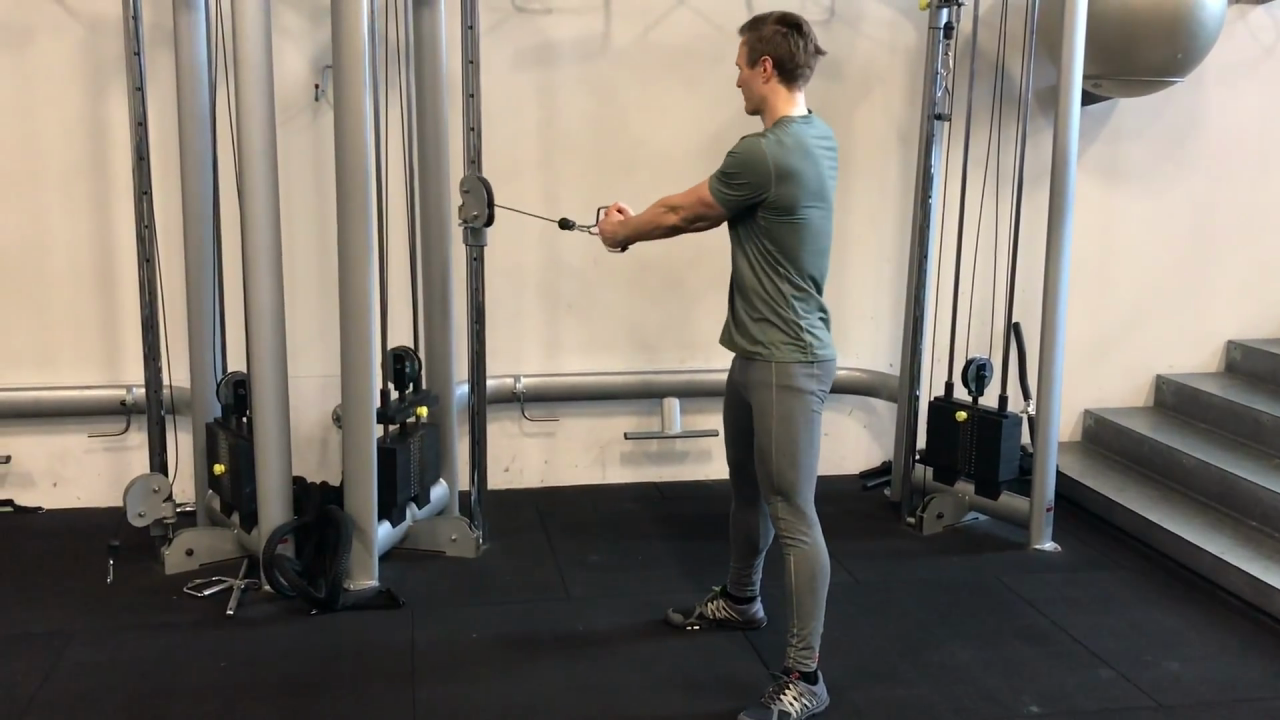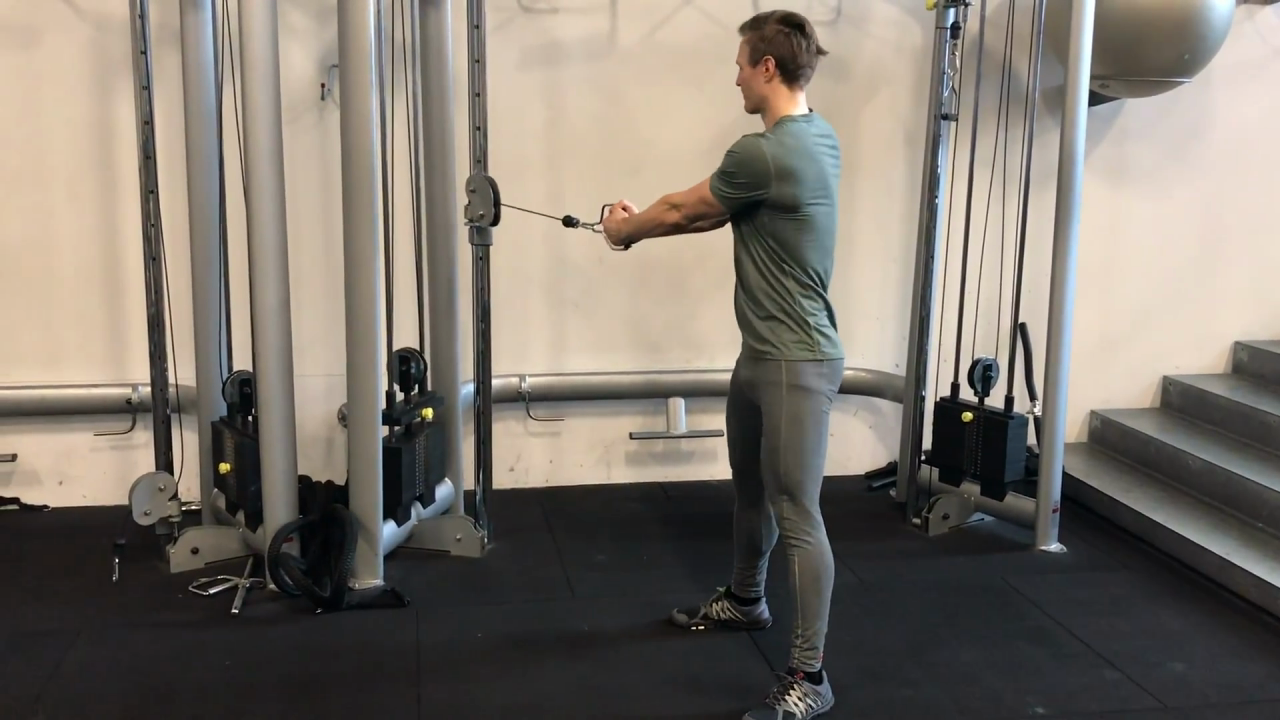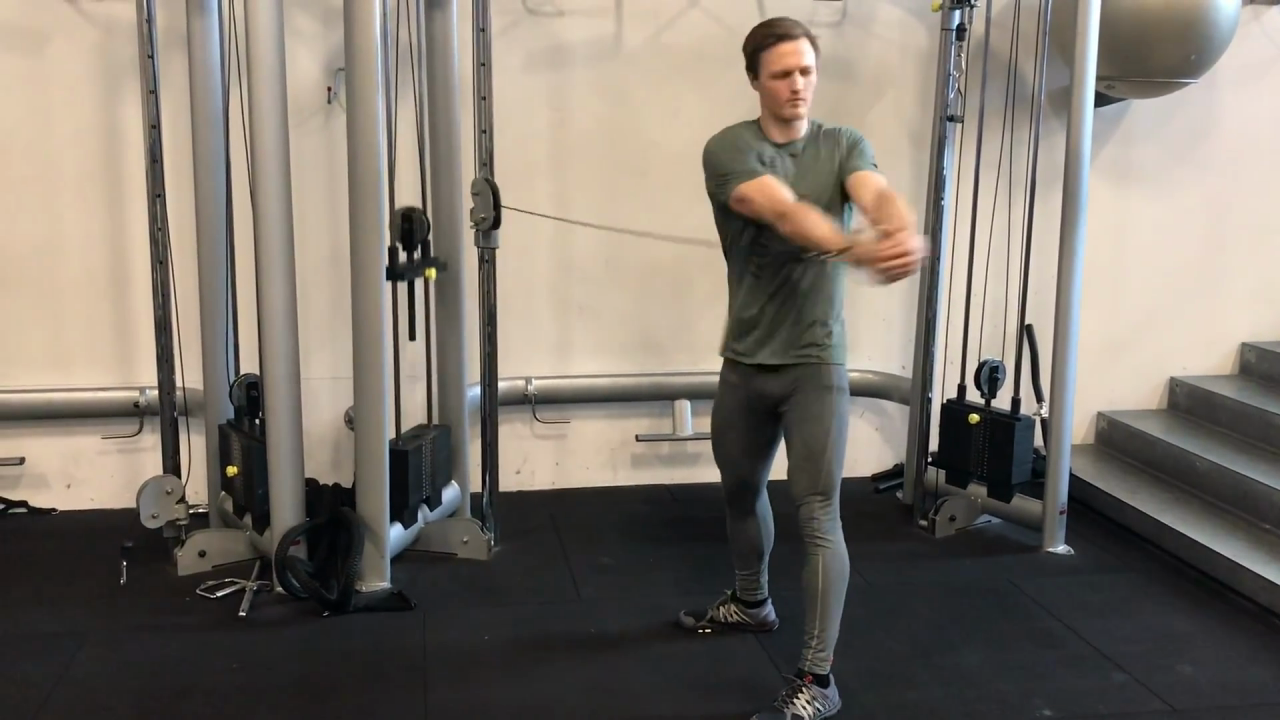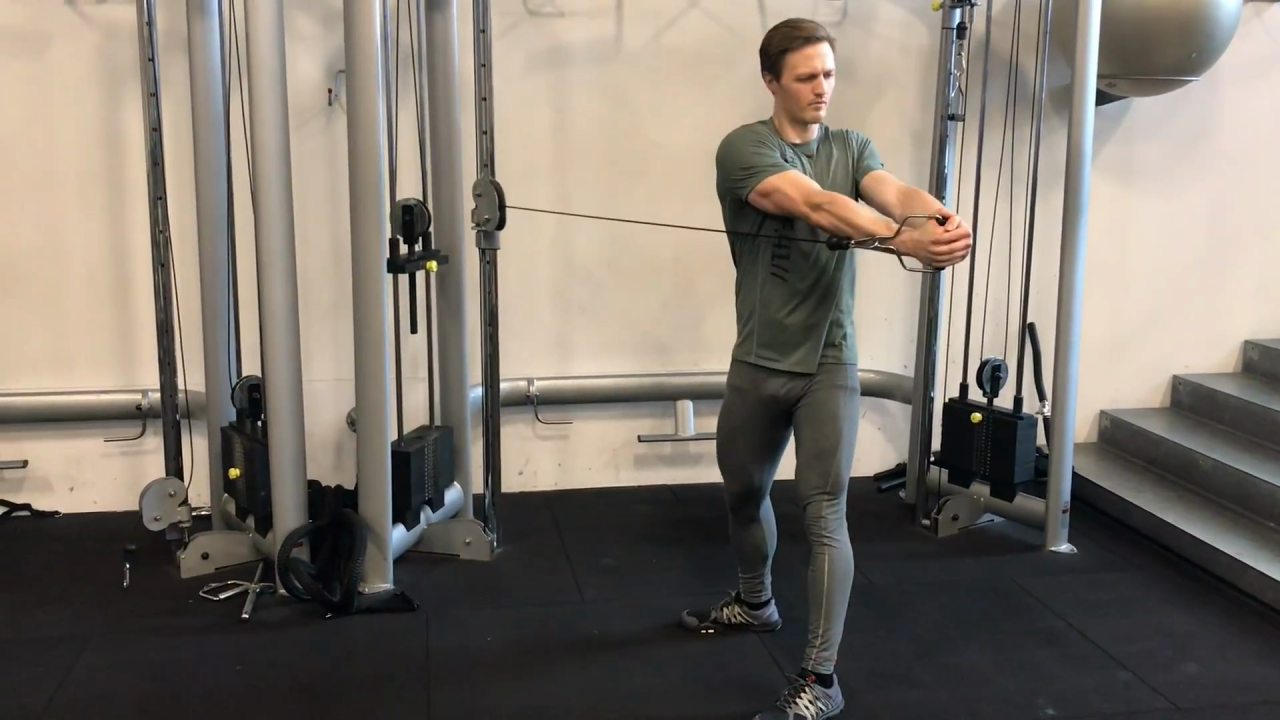
dt=0.5s
person 1, frame 1
left shoulder: (765, 152)
right shoulder: (810, 136)
left elbow: (686, 211)
right elbow: (709, 211)
left wrist: (623, 232)
right wrist: (636, 222)
left hip: (787, 363)
right hip: (758, 353)
left knee: (793, 515)
right knee: (747, 489)
right ankle: (740, 599)
person 1, frame 2
left shoulder: (766, 152)
right shoulder: (806, 136)
left elbow: (687, 210)
right elbow: (707, 210)
left wrist: (626, 228)
right wrist: (639, 219)
left hip: (795, 363)
right hip: (760, 352)
left knee: (797, 513)
right knee: (750, 486)
right ankle: (745, 599)
person 1, frame 3
left shoulder: (845, 146)
right shoulder: (729, 149)
left elbow: (877, 197)
right elbow: (786, 212)
left wrist: (902, 235)
right wrist: (854, 248)
left hip: (814, 361)
right hip: (747, 360)
left knee: (817, 515)
right knee: (740, 490)
right ankle: (750, 601)
person 1, frame 4
left shoulder: (852, 148)
right shoulder: (744, 149)
left elbow: (896, 192)
right elbow: (817, 206)
left wrist: (942, 219)
right wrist: (902, 238)
left hip: (829, 364)
right hip: (760, 365)
left knee: (825, 516)
right knee: (744, 494)
right ankle: (754, 602)
